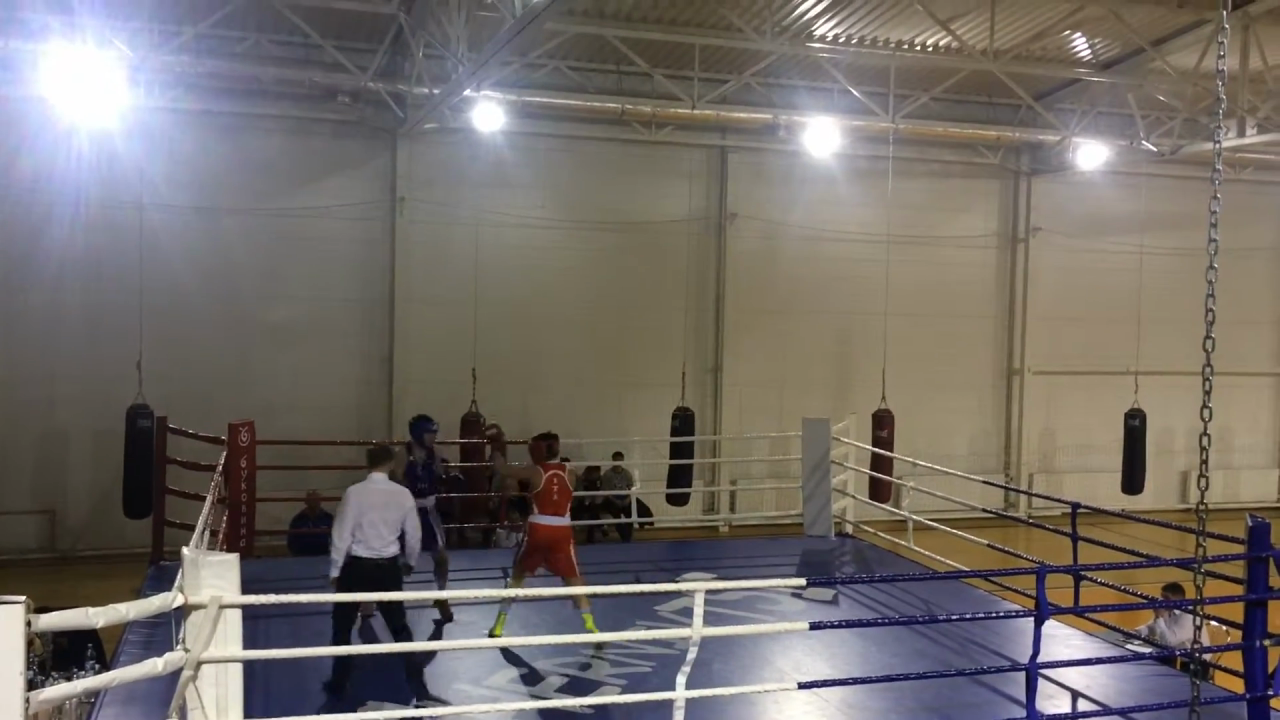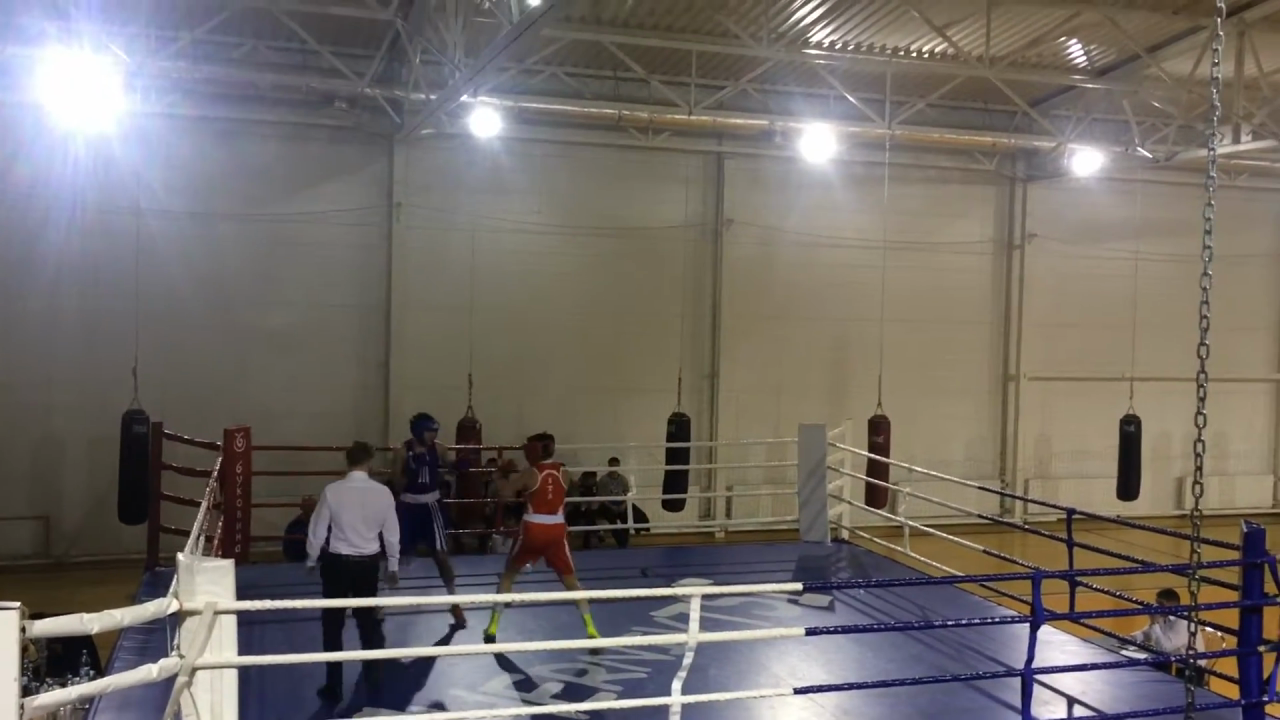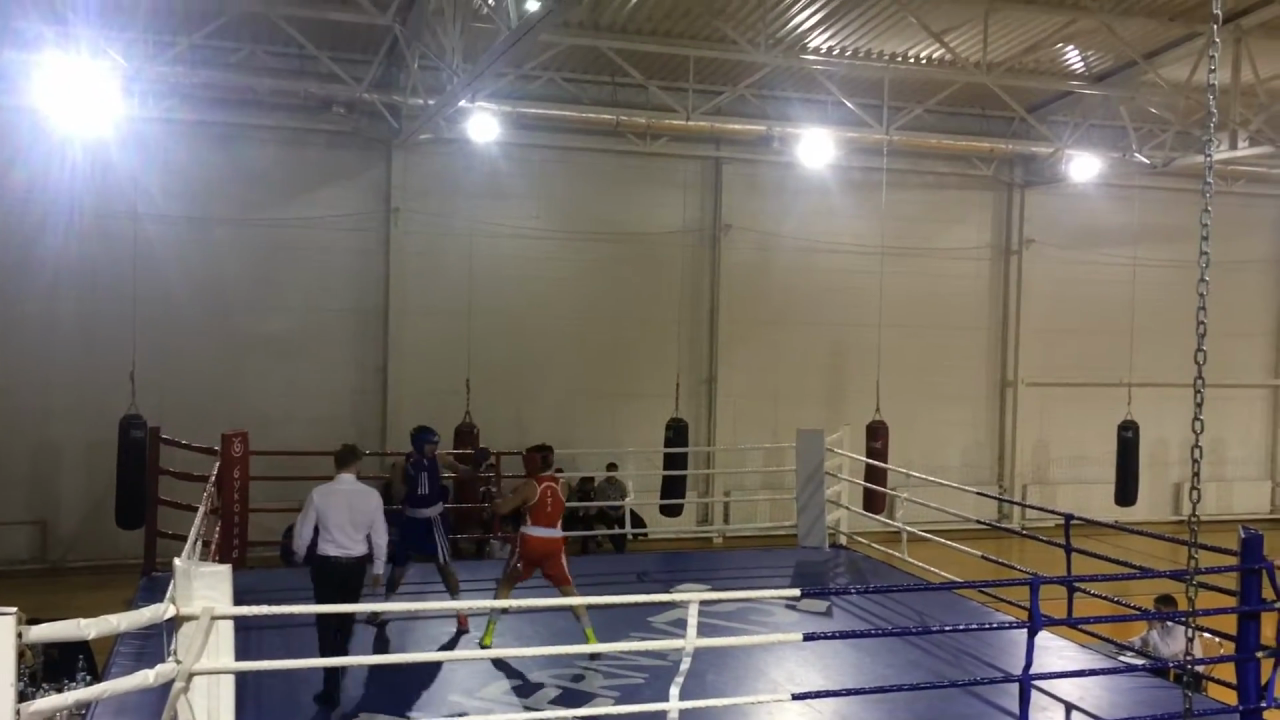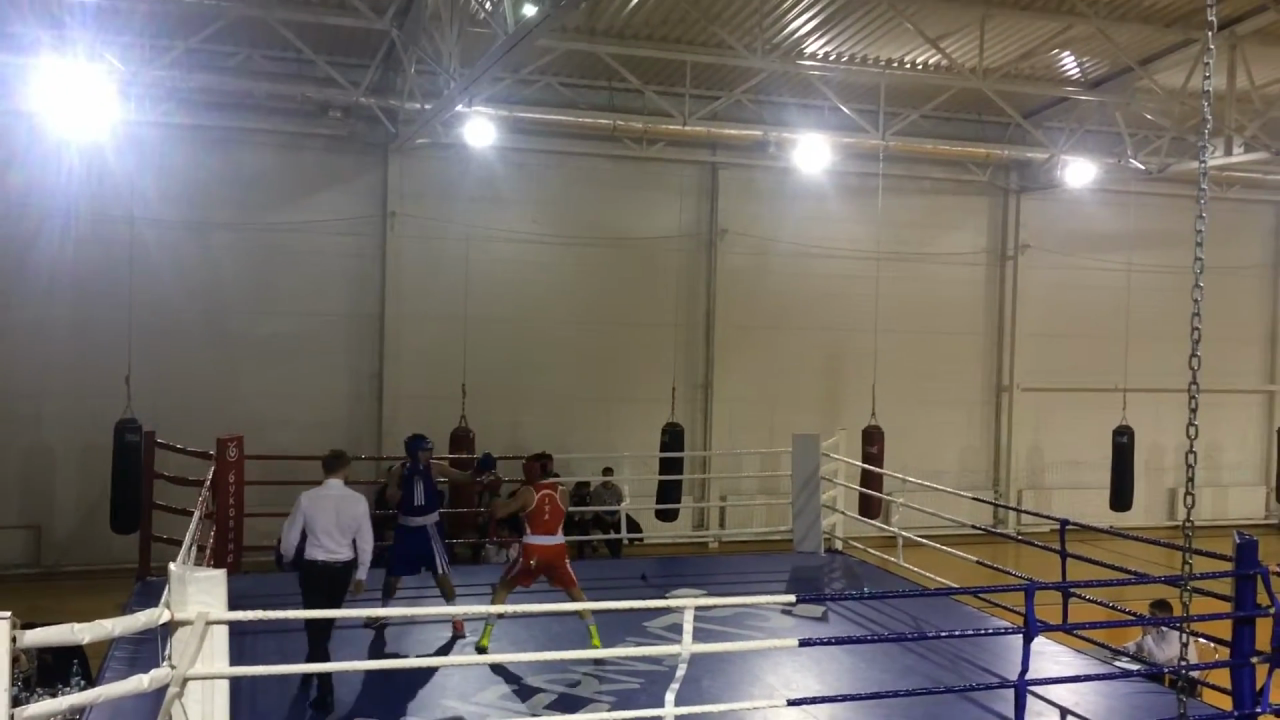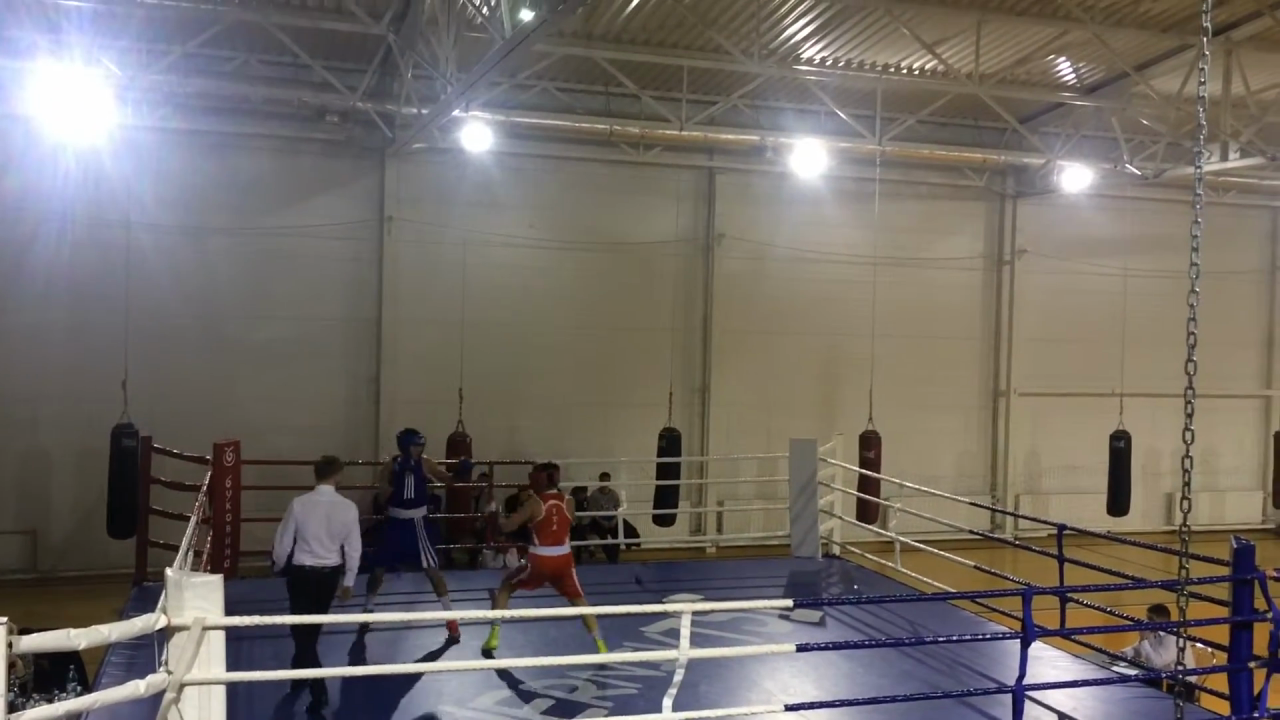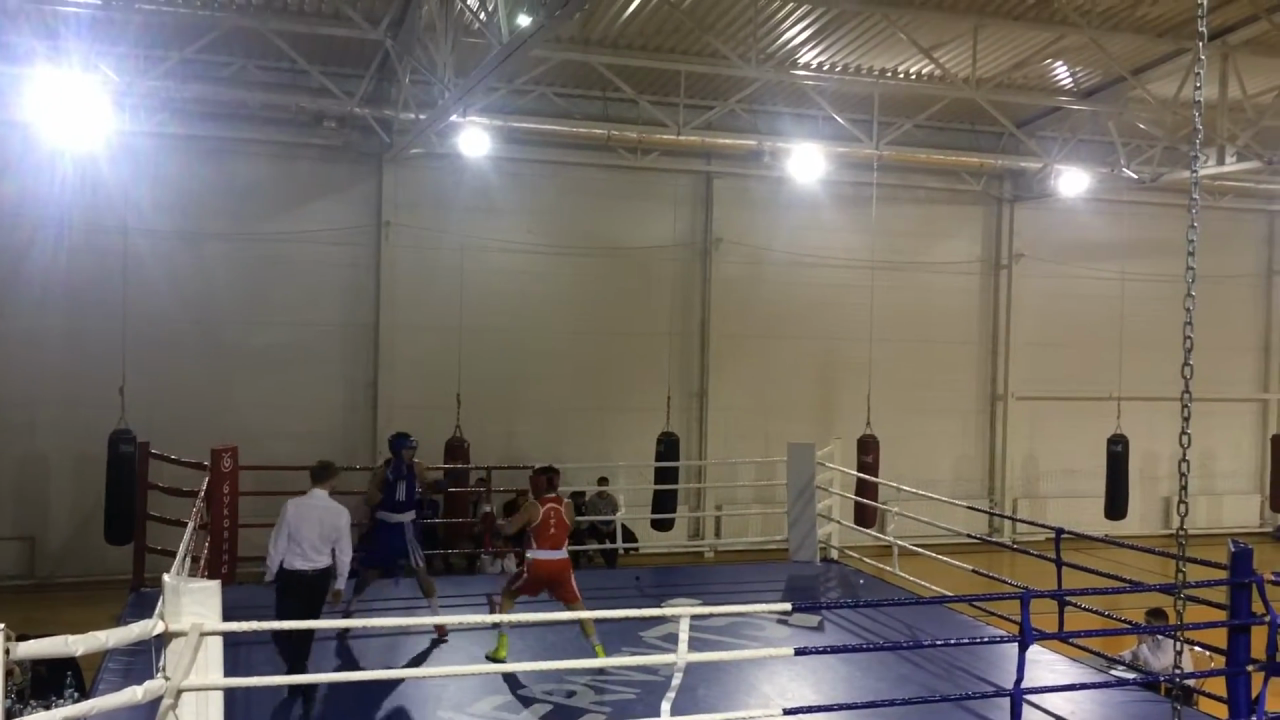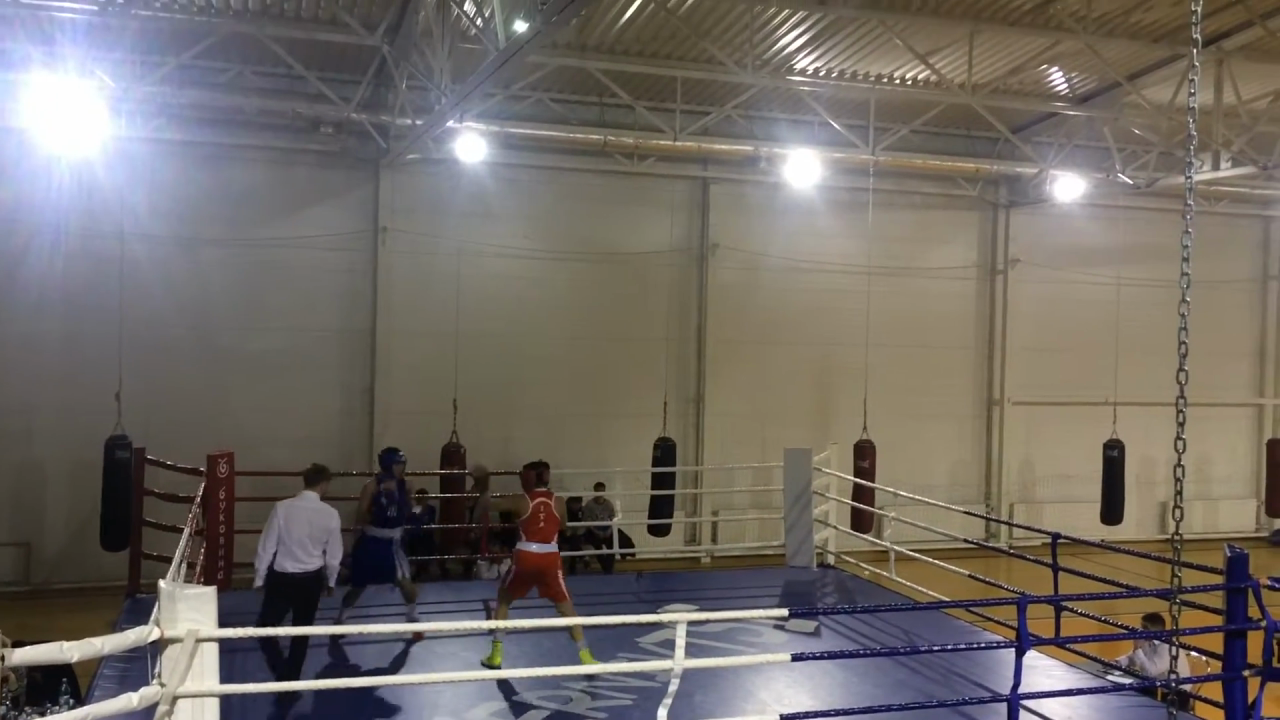
dt=0.1s
person 1, frame 1
left shoulder: (354, 493)
right shoulder: (403, 495)
left elbow: (341, 536)
right elbow: (413, 535)
left wrist: (335, 570)
right wrist: (410, 561)
left hip: (357, 566)
right hip: (389, 566)
left knee: (343, 625)
right knee: (399, 626)
left ankle: (339, 684)
right ankle: (418, 687)
person 1, frame 2
left shoulder: (332, 491)
right shoulder: (382, 493)
left elbow: (318, 531)
right elbow: (392, 533)
left wrist: (311, 560)
right wrist: (393, 566)
left hip: (338, 563)
right hip: (368, 564)
left knee: (333, 626)
right knee: (369, 621)
left ankle: (333, 688)
right ankle: (374, 678)
person 1, frame 3
left shoulder: (319, 494)
right shoulder: (371, 495)
left elbow: (303, 532)
right elbow: (380, 536)
left wrist: (299, 556)
right wrist: (378, 568)
left hip: (326, 565)
right hip: (357, 565)
left knee: (327, 625)
right knee: (345, 621)
left ankle: (331, 691)
right ankle: (337, 665)
person 1, frame 4
left shoulder: (307, 498)
right shoulder: (358, 500)
left elbow: (290, 536)
right elbow: (365, 541)
left wrist: (288, 557)
right wrist: (361, 574)
left hip: (314, 569)
right hip: (343, 569)
left knee: (316, 630)
right knee: (325, 625)
left ankle: (325, 695)
right ankle: (314, 671)
person 1, frame 5
left shoulder: (299, 504)
right shoulder: (348, 507)
left elbow: (283, 542)
right elbow: (353, 549)
left wrist: (279, 565)
right wrist: (348, 580)
left hip: (301, 574)
right hip: (330, 574)
left knee: (302, 633)
right knee: (312, 630)
left ankle: (318, 691)
right ankle: (301, 676)
person 1, frame 6
left shoulder: (292, 506)
right shoulder: (340, 512)
left elbow: (277, 546)
right elbow: (344, 553)
left wrist: (271, 575)
right wrist: (339, 584)
left hip: (292, 577)
right hip: (320, 577)
left knee: (285, 635)
right knee: (305, 634)
left ankle: (303, 684)
right ankle: (298, 683)
person 1, frame 7
left shoulder: (282, 508)
right shoulder: (330, 514)
left elbow: (267, 546)
right elbow: (333, 554)
left wrist: (259, 579)
right wrist: (330, 581)
left hip: (281, 578)
right hip: (311, 579)
left knee: (266, 630)
right knee: (300, 635)
left ankle: (283, 677)
right ankle: (290, 684)
person 2, frame 1
left shoulder: (433, 452)
right shoulder: (404, 455)
left elbow: (439, 479)
left wrist: (442, 479)
right wrist: (414, 480)
left hip: (428, 509)
left knee: (441, 555)
left ankle: (442, 599)
person 2, frame 2
left shoulder: (439, 449)
right shoulder: (403, 451)
left elbow: (442, 475)
right elbow: (397, 483)
right wrist: (413, 470)
left hip: (431, 507)
right hip: (408, 507)
left knee: (442, 556)
left ankle: (454, 603)
person 2, frame 3
left shoulder: (439, 459)
right shoulder: (404, 463)
left elbow: (465, 472)
right elbow: (398, 494)
right wrist: (411, 476)
left hip: (433, 520)
right hip: (410, 521)
left knee: (444, 568)
right knee: (398, 570)
left ankle: (461, 612)
person 2, frame 4
left shoulder: (434, 467)
right shoulder: (398, 471)
left elbow: (463, 477)
right elbow: (391, 500)
left wrist: (479, 470)
right wrist: (406, 482)
left hip: (429, 529)
right hip: (406, 529)
left knee: (441, 577)
right knee: (392, 576)
left ankle: (457, 619)
person 2, frame 5
left shoulder: (425, 463)
right shoulder: (390, 466)
left elbow: (447, 480)
right elbow: (382, 498)
left wrist: (460, 471)
right wrist: (396, 477)
left hip: (417, 524)
right hip: (395, 523)
left knee: (433, 571)
right knee: (379, 569)
left ankle: (450, 617)
right ankle: (368, 609)
person 2, frame 6
left shoulder: (416, 468)
right shoulder: (382, 469)
left elbow: (427, 489)
right elbow: (370, 501)
right wrist: (389, 482)
left hip: (405, 526)
right hip: (382, 525)
left knee: (420, 571)
right knee: (369, 573)
left ankle: (437, 617)
right ankle: (350, 608)
person 2, frame 7
left shoulder: (403, 484)
right shoulder: (372, 486)
right elbow: (361, 517)
left wrist: (410, 514)
right wrist: (379, 508)
left hip: (393, 541)
right hip: (371, 541)
left knee: (407, 586)
right knee: (358, 588)
left ankle: (412, 619)
right ankle: (340, 619)
person 3, frame 1
left shoulder: (534, 472)
right shoulder: (570, 474)
left elbow: (504, 471)
left hip: (538, 531)
right hip: (562, 533)
left knee: (517, 577)
right knee: (575, 582)
left ankle: (498, 627)
right ankle: (590, 625)
person 3, frame 2
left shoulder: (530, 473)
right shoulder: (563, 472)
left elbow: (504, 491)
left hip: (532, 529)
right hip: (556, 530)
left knee: (509, 574)
right knee: (570, 579)
left ankle: (493, 625)
right ankle: (590, 627)
person 3, frame 3
left shoulder: (528, 486)
right shoulder: (561, 485)
left elbow: (502, 509)
left wrist: (496, 498)
left hip: (530, 543)
right hip: (554, 544)
left knee: (505, 586)
right knee: (568, 591)
left ankle: (488, 637)
right ankle: (591, 637)
person 3, frame 4
left shoulder: (527, 493)
right shoulder: (562, 492)
left elbow: (499, 512)
left wrist: (495, 498)
left hip: (532, 550)
right hip: (557, 550)
left knee: (503, 587)
right knee: (575, 592)
left ankle: (485, 638)
right ankle: (594, 638)
person 3, frame 5
left shoulder: (534, 503)
right shoulder: (567, 503)
left elbow: (507, 526)
left wrist: (495, 515)
left hip: (539, 561)
right hip: (563, 560)
left knee: (504, 588)
right knee: (581, 603)
left ankle: (494, 638)
right ankle: (601, 649)
person 3, frame 6
left shoulder: (532, 507)
right shoulder: (567, 506)
left elbow: (508, 529)
left hip: (536, 565)
right hip: (561, 565)
left knee: (507, 595)
right knee: (578, 608)
left ankle: (501, 648)
right ankle: (600, 654)
person 3, frame 7
left shoulder: (523, 500)
right shoulder: (559, 501)
left elbow: (490, 503)
left wrist: (482, 483)
left hip: (524, 559)
right hip: (549, 560)
left knee: (502, 602)
right knee: (566, 608)
left ankle: (496, 655)
right ankle: (585, 657)
